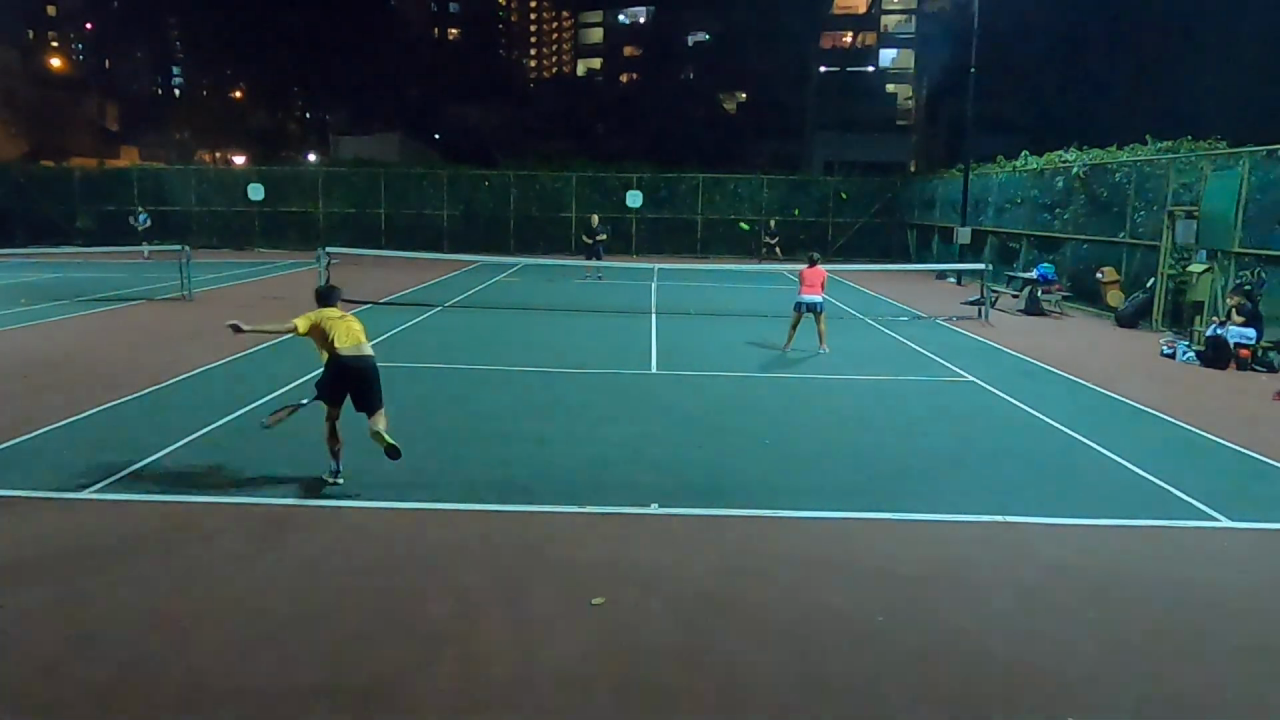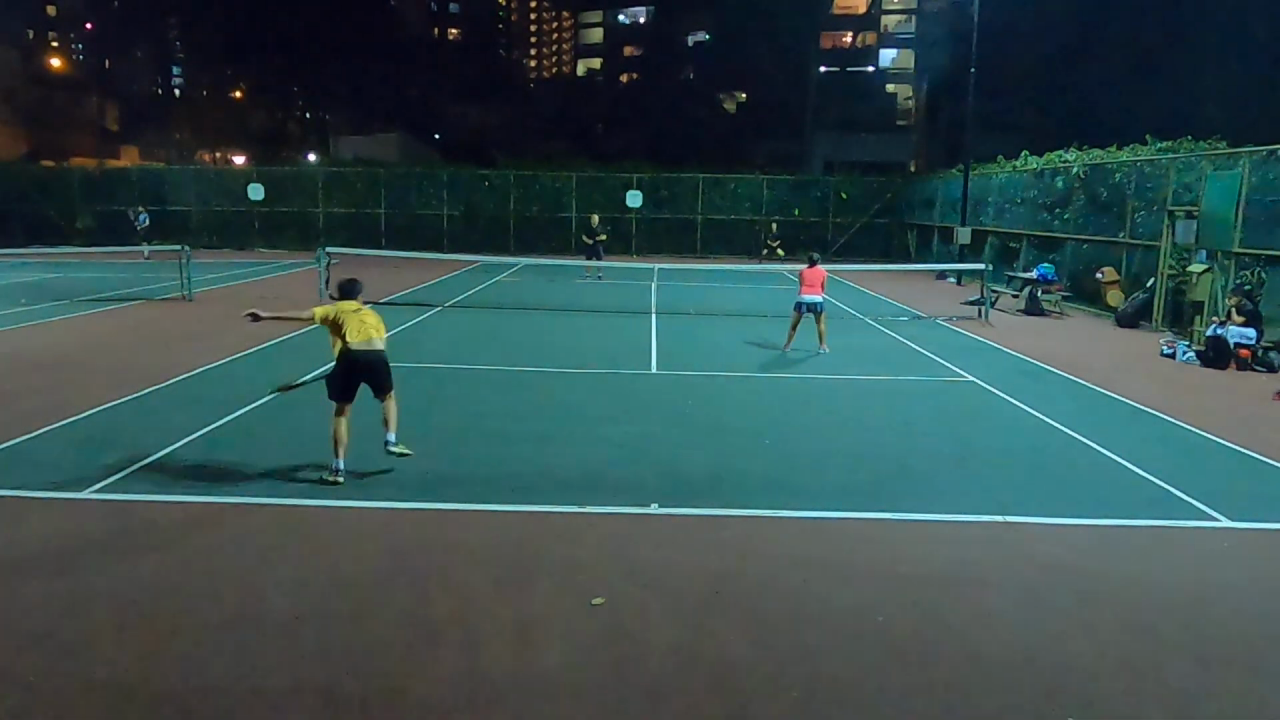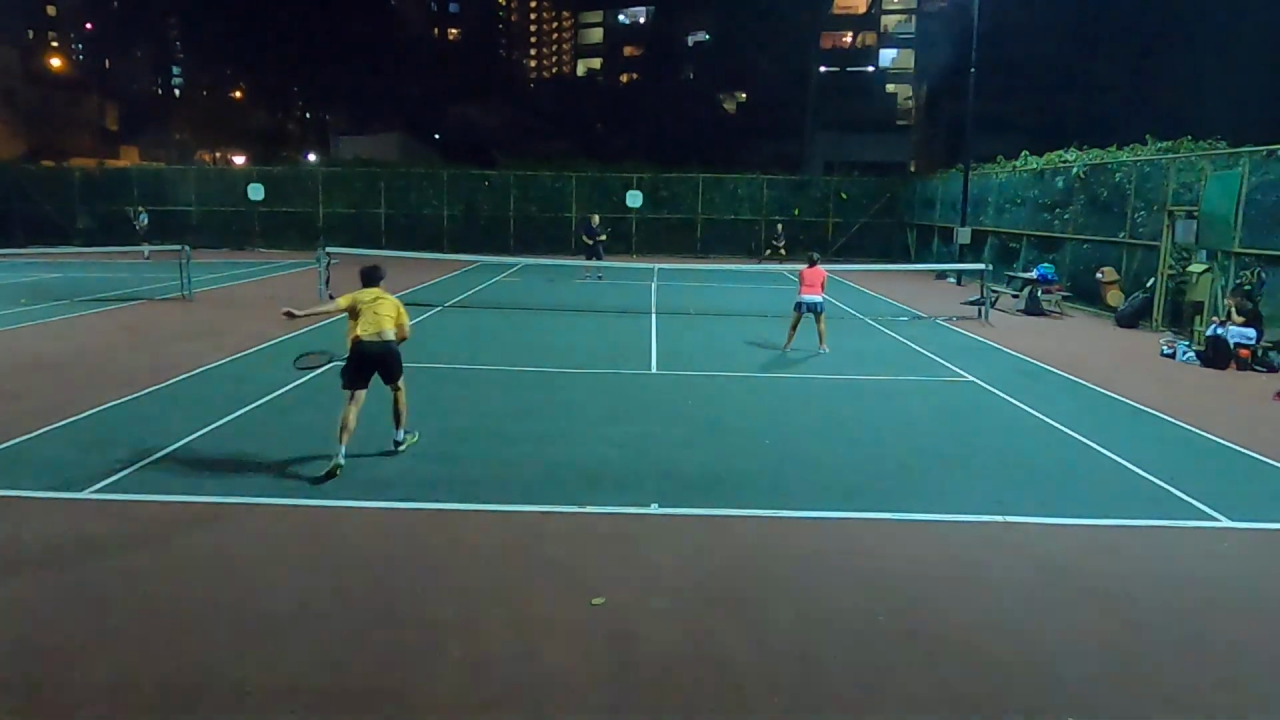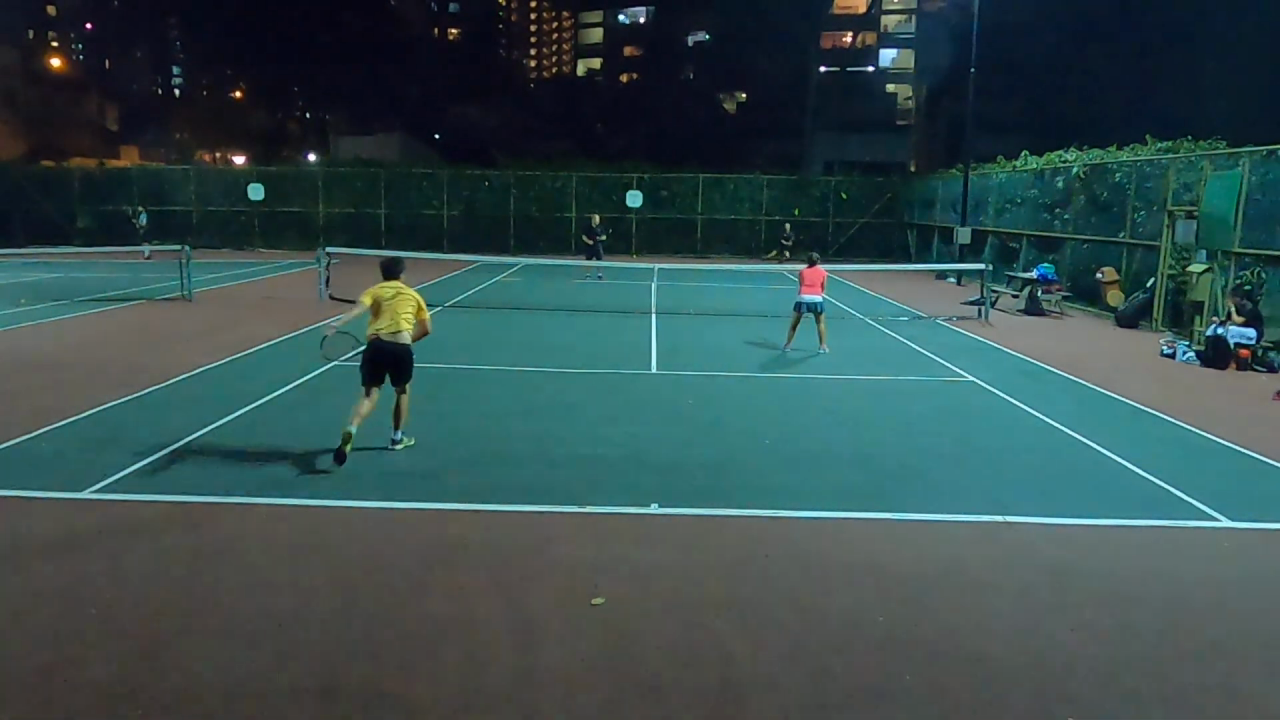
dt=0.1s
person 1, frame 1
left shoulder: (314, 318)
right shoulder: (352, 319)
left elbow: (285, 327)
left wrist: (249, 328)
left hip: (339, 362)
right hip: (366, 361)
left knee: (332, 416)
right knee: (378, 416)
left ankle: (335, 470)
right ankle: (379, 433)
person 1, frame 2
left shoulder: (332, 309)
right shoulder: (372, 314)
left elbow: (304, 315)
right elbow: (382, 344)
left wrist: (267, 315)
left hip: (349, 357)
right hip: (377, 355)
left knee: (341, 413)
right knee: (388, 398)
left ankle: (338, 468)
right ankle: (391, 441)
person 1, frame 3
left shoulder: (354, 297)
right shoulder: (393, 301)
left elbow: (331, 307)
right elbow: (404, 334)
left wrist: (301, 313)
left hip: (359, 347)
right hip: (385, 349)
left knee: (354, 404)
right knee: (398, 387)
left ankle: (340, 456)
right ankle: (400, 438)
person 1, frame 4
left shoulder: (374, 291)
right shoulder: (413, 295)
left elbow: (359, 308)
right elbow: (426, 329)
left wrist: (338, 323)
left hip: (376, 346)
right hip: (400, 347)
left knee: (368, 397)
right knee: (402, 391)
left ankle: (350, 432)
right ankle: (397, 438)
